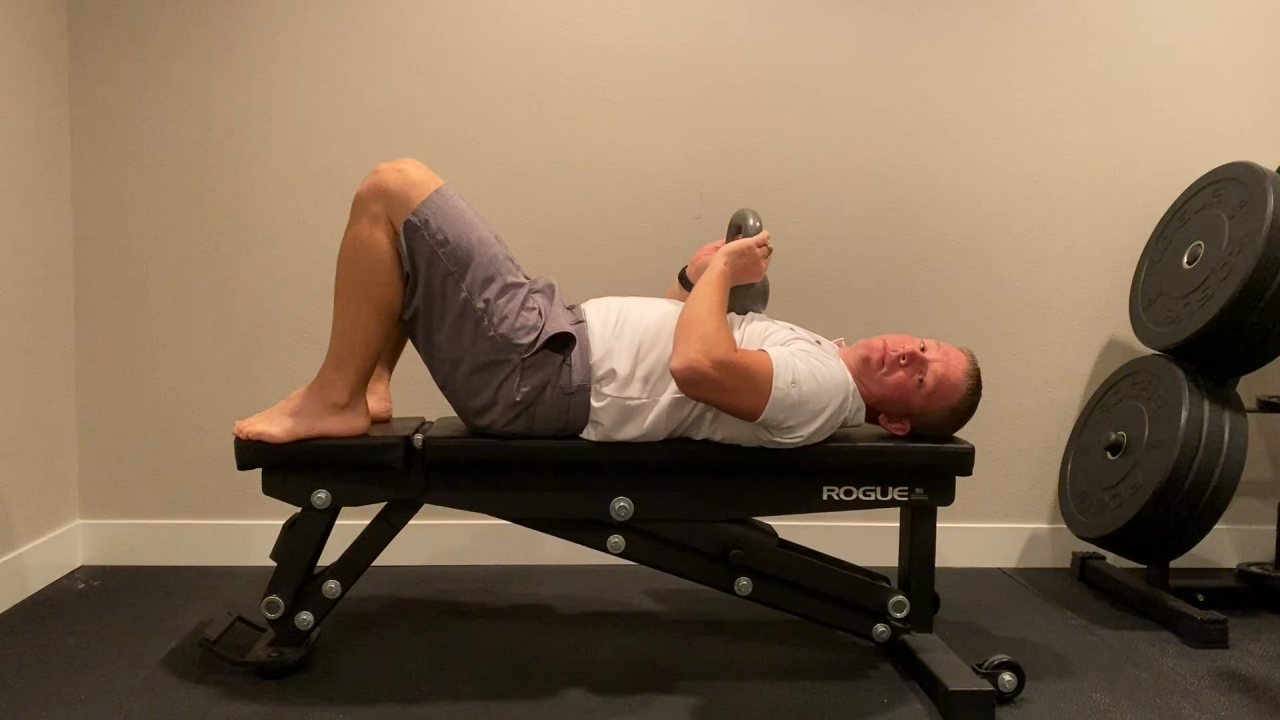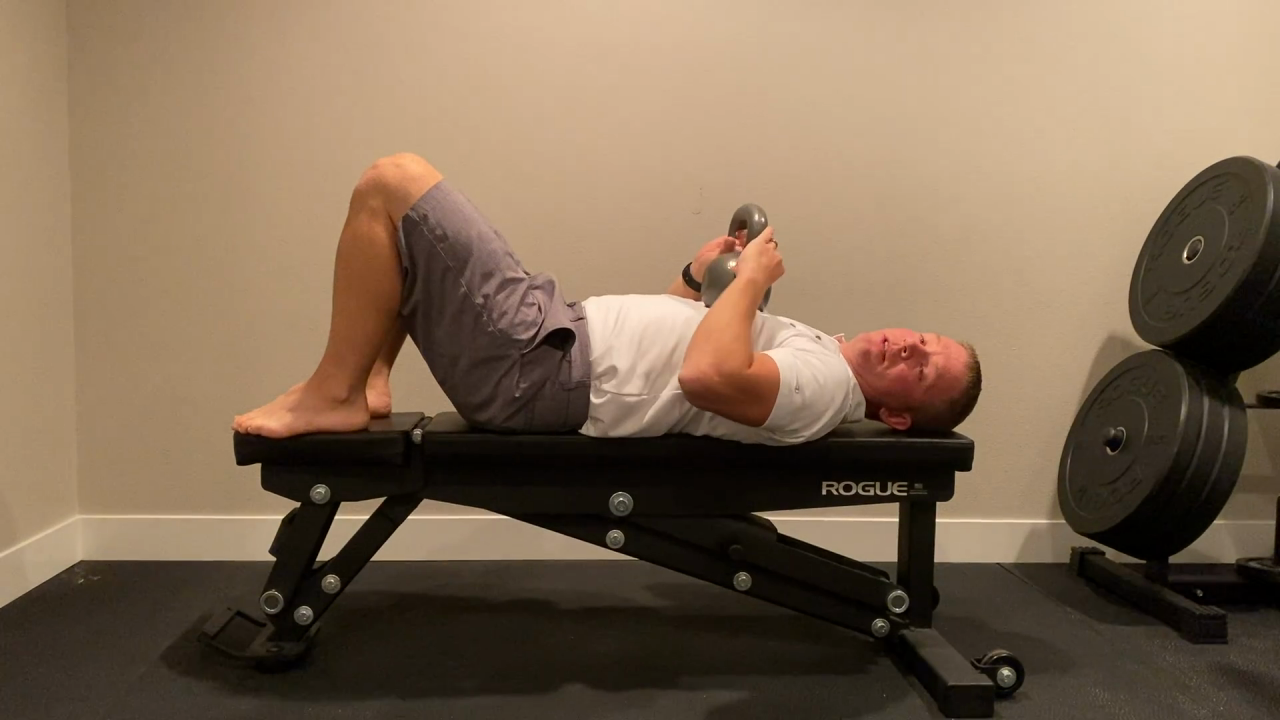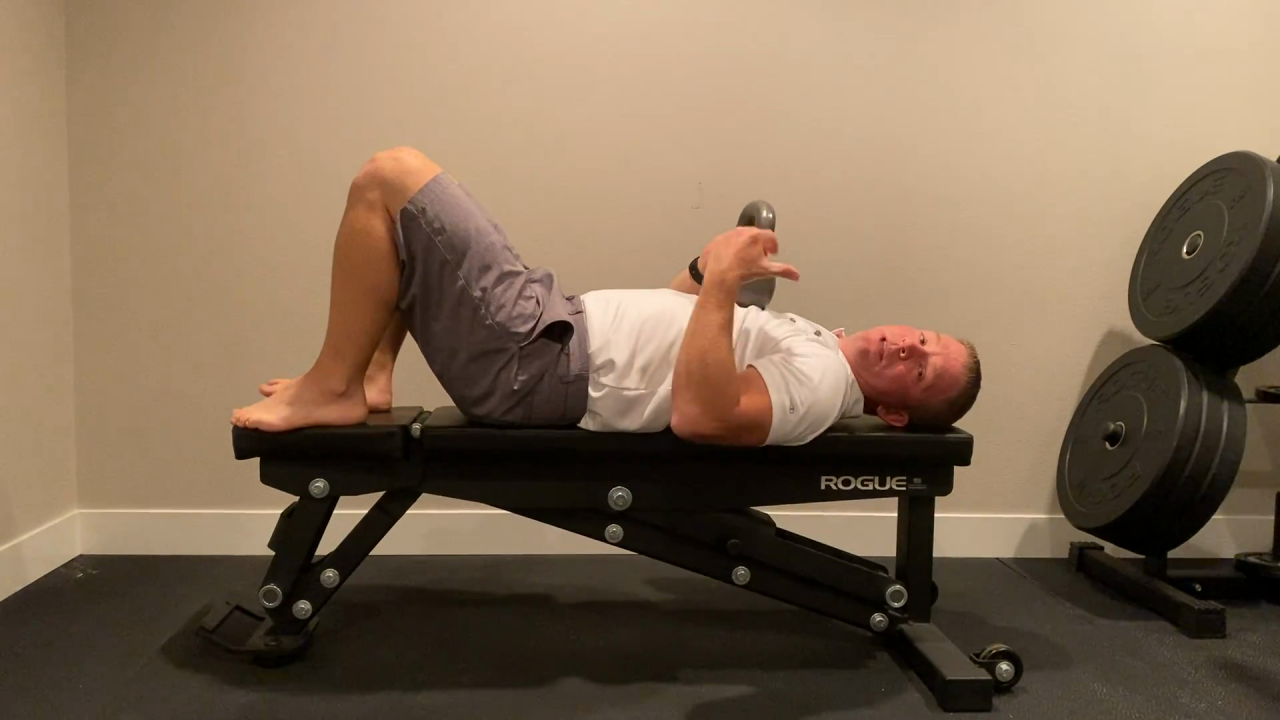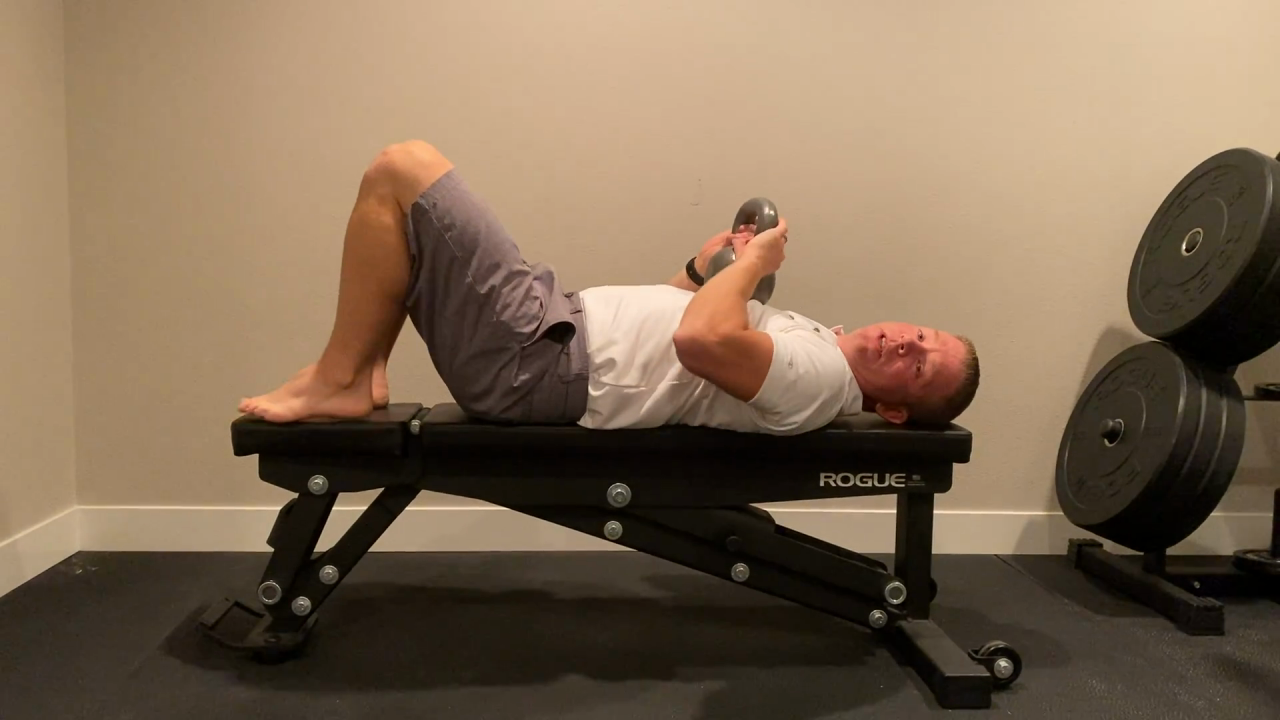
dt=0.5s
person 1, frame 1
left shoulder: (821, 392)
right shoulder: (816, 355)
left elbow: (694, 365)
left wrist: (719, 274)
right wrist: (695, 277)
left hip: (539, 378)
right hip: (568, 338)
left knee: (392, 190)
right knee: (401, 214)
left ankle: (335, 399)
right ankle: (366, 387)
person 1, frame 2
left shoulder: (825, 388)
right shoulder: (816, 349)
left elbow: (705, 377)
left wrist: (751, 276)
right wrist: (697, 277)
left hip: (538, 373)
right hip: (566, 338)
left knee: (391, 185)
right knee: (402, 208)
left ankle: (333, 395)
right ankle: (365, 384)
person 1, frame 3
left shoulder: (821, 390)
right shoulder: (814, 344)
left elbow: (696, 415)
left wrist: (719, 282)
right wrist: (704, 272)
left hip: (535, 367)
right hip: (568, 326)
left knee: (388, 179)
right knee: (402, 200)
left ankle: (332, 388)
right ankle: (366, 375)
person 1, frame 4
left shoulder: (819, 379)
right shoulder: (812, 341)
left elbow: (699, 339)
left wrist: (754, 263)
right wrist: (707, 263)
left hip: (538, 366)
right hip: (566, 326)
left knee: (402, 171)
right knee: (410, 195)
left ankle: (340, 381)
right ankle: (362, 372)
